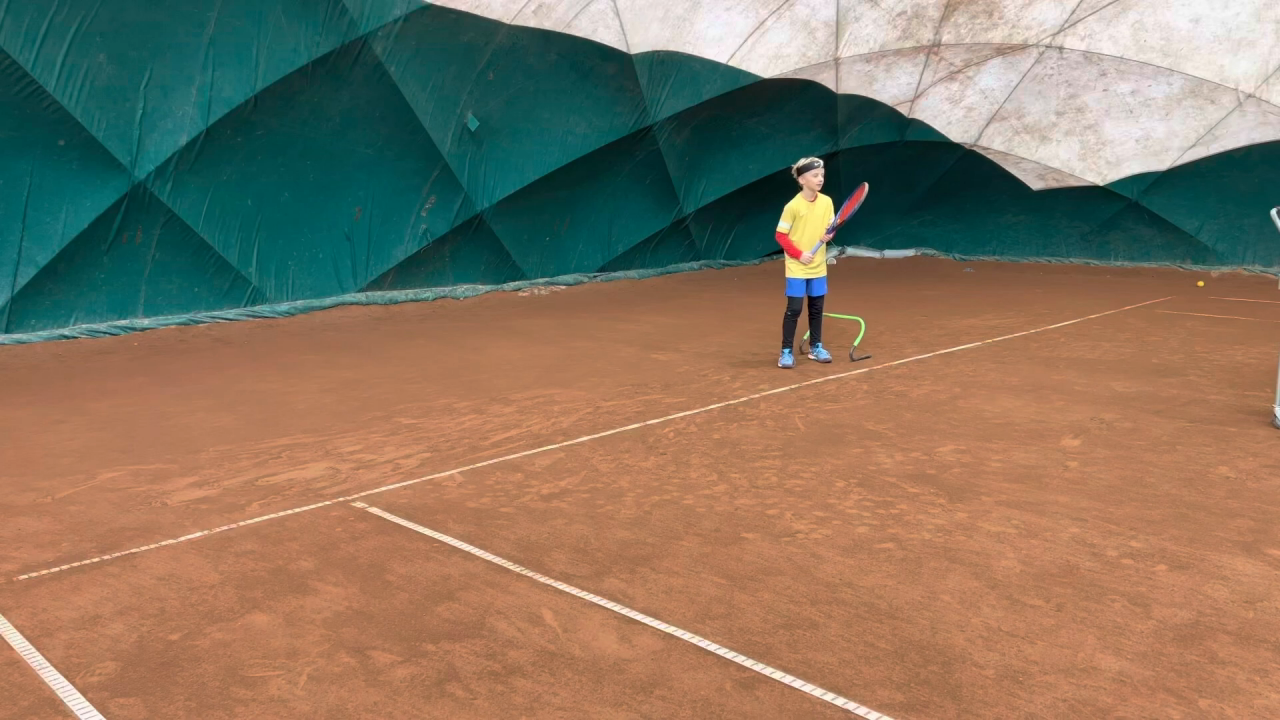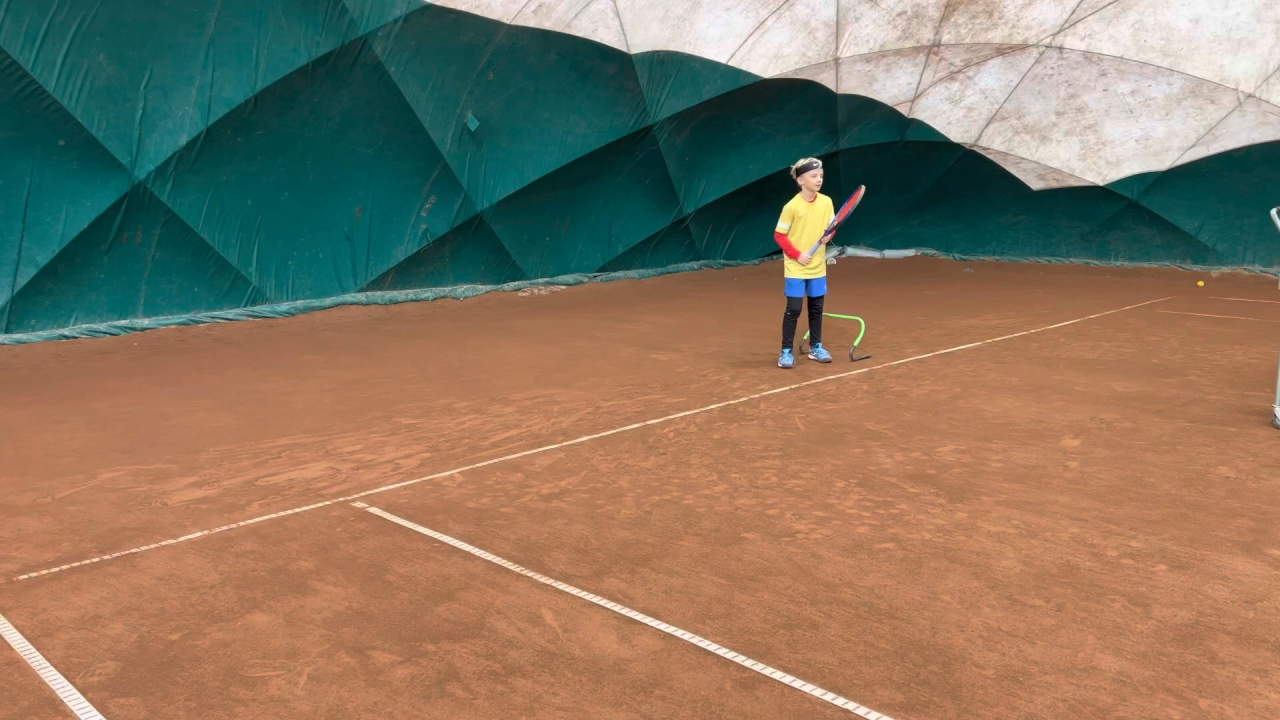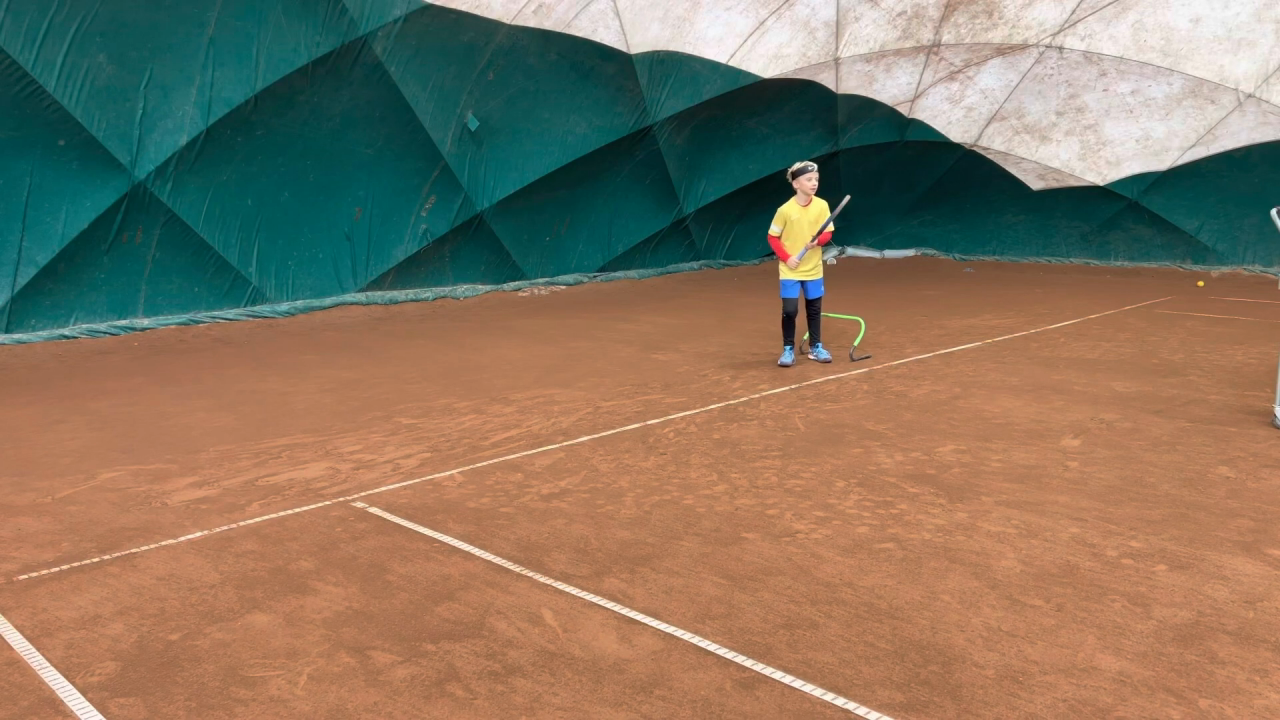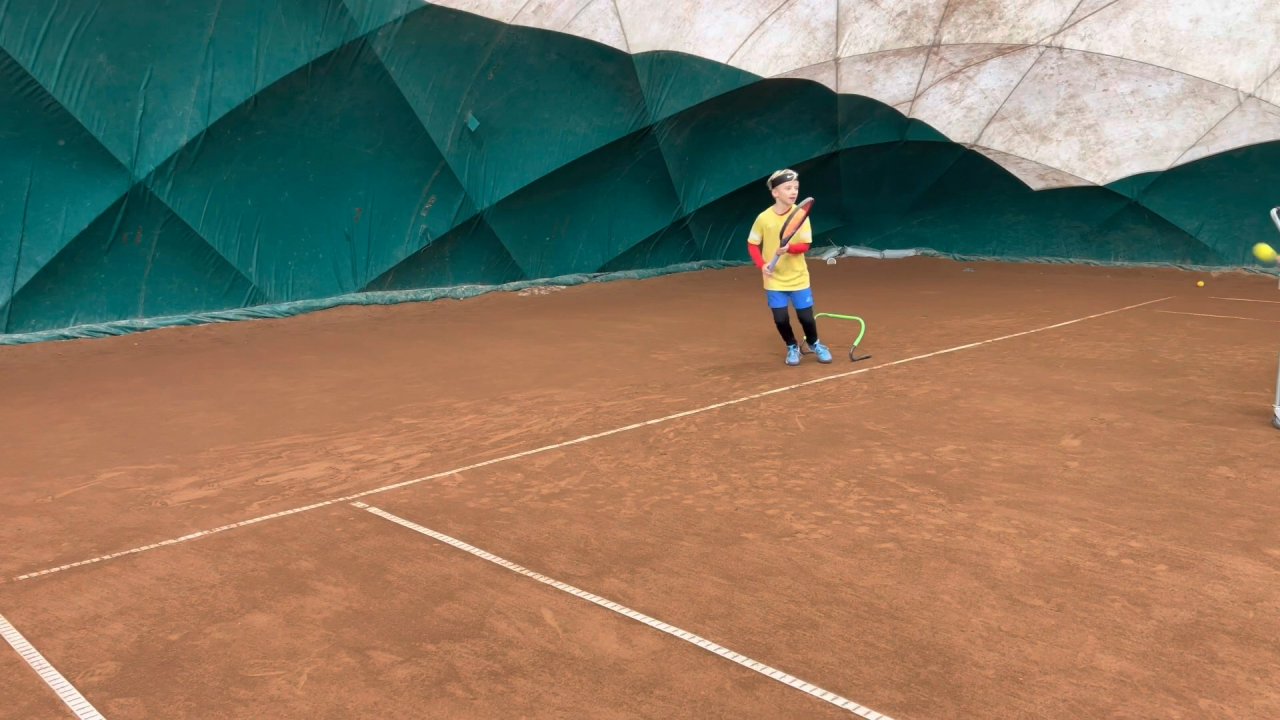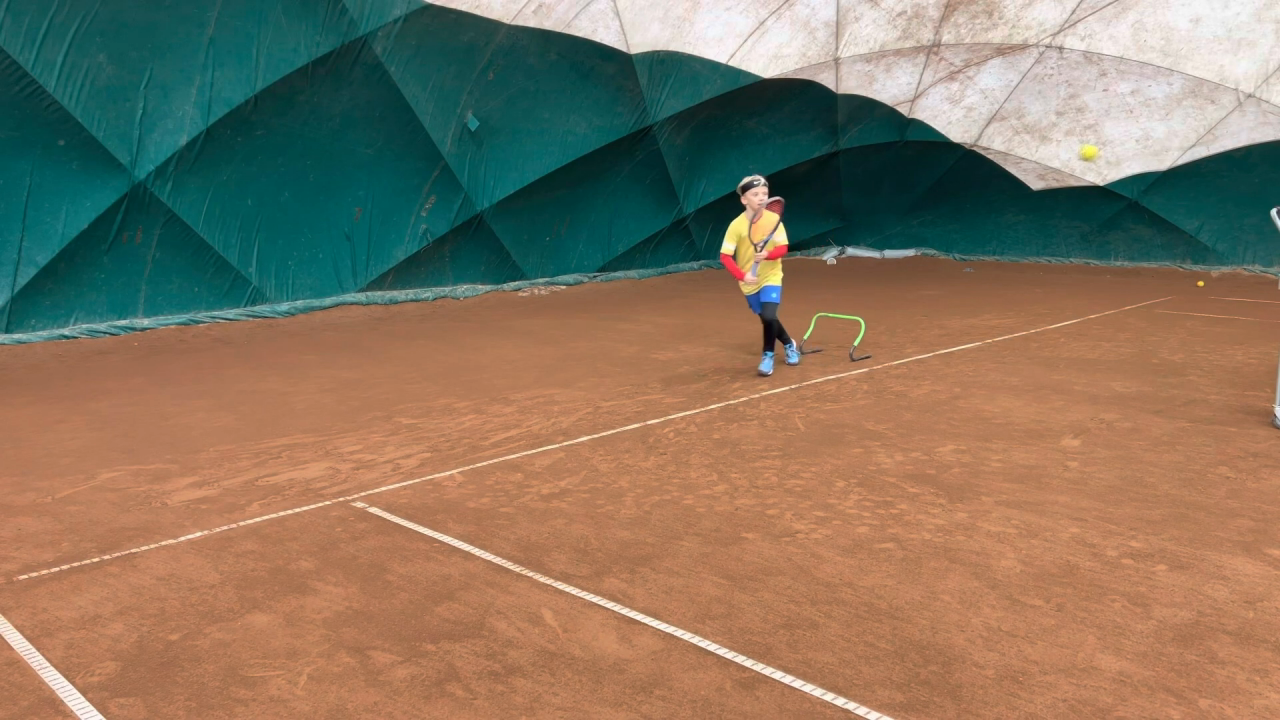
dt=0.2s
person 1, frame 1
left shoulder: (826, 202)
right shoulder: (793, 206)
left elbow: (830, 228)
right elbow: (780, 235)
left wrist: (828, 235)
right wrist: (799, 254)
left hip: (818, 267)
right hip: (797, 268)
left knee: (816, 307)
right knee: (794, 309)
left ankle: (816, 347)
right ankle: (786, 351)
person 1, frame 2
left shoulder: (826, 202)
right shoulder: (792, 206)
right elbow: (779, 235)
left wrist: (828, 236)
right wrist: (797, 255)
left hip: (817, 267)
right hip: (796, 268)
left knee: (816, 308)
right knee: (793, 309)
left ankle: (816, 347)
right ankle: (786, 352)
person 1, frame 3
left shoulder: (822, 206)
right shoulder: (785, 210)
left elbow: (827, 233)
right elbow: (772, 237)
left wrist: (817, 241)
right wrist: (786, 258)
left hip: (813, 269)
right hip: (790, 270)
left knee: (814, 309)
right knee: (790, 310)
left ankle: (815, 347)
right ankle: (788, 349)
person 1, frame 4
right shoulder: (763, 218)
left elbow: (805, 245)
right elbow: (752, 245)
left wrist: (788, 248)
right wrist: (762, 265)
left hip: (797, 277)
right hip: (775, 279)
left knee: (806, 317)
right knee: (781, 319)
left ankle: (815, 344)
right ankle: (792, 348)
person 1, frame 5
left shoulder: (773, 219)
right shoulder: (736, 225)
left elbow: (783, 248)
right elbow: (725, 256)
left wrist: (767, 254)
right wrist: (742, 276)
left hip: (770, 277)
right hip: (750, 282)
left knee: (770, 317)
right knee: (767, 320)
left ankle: (768, 355)
right ankle: (789, 345)
